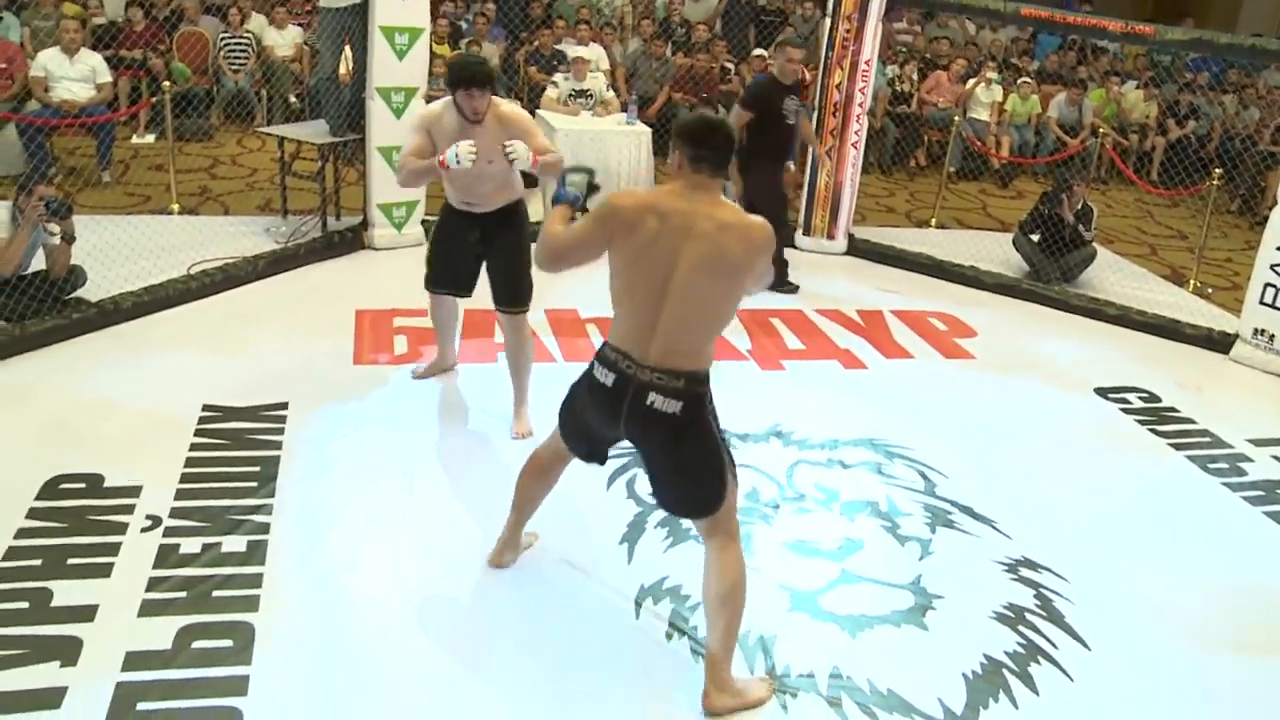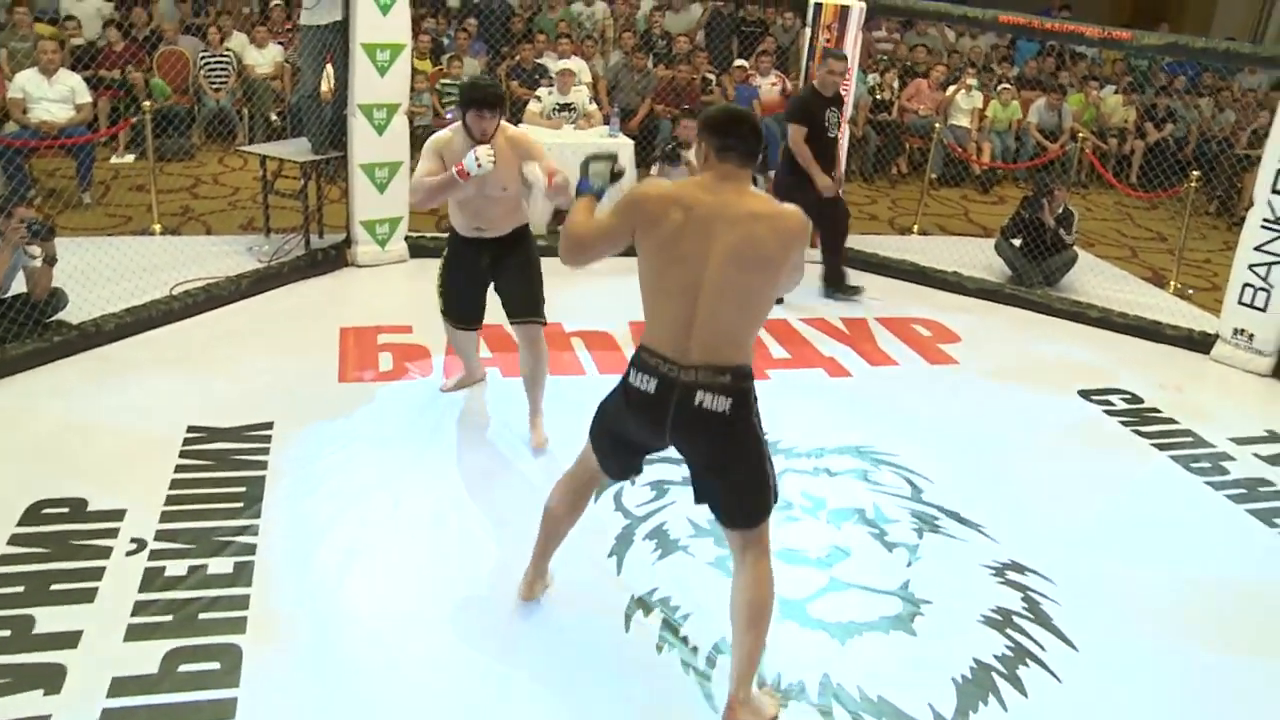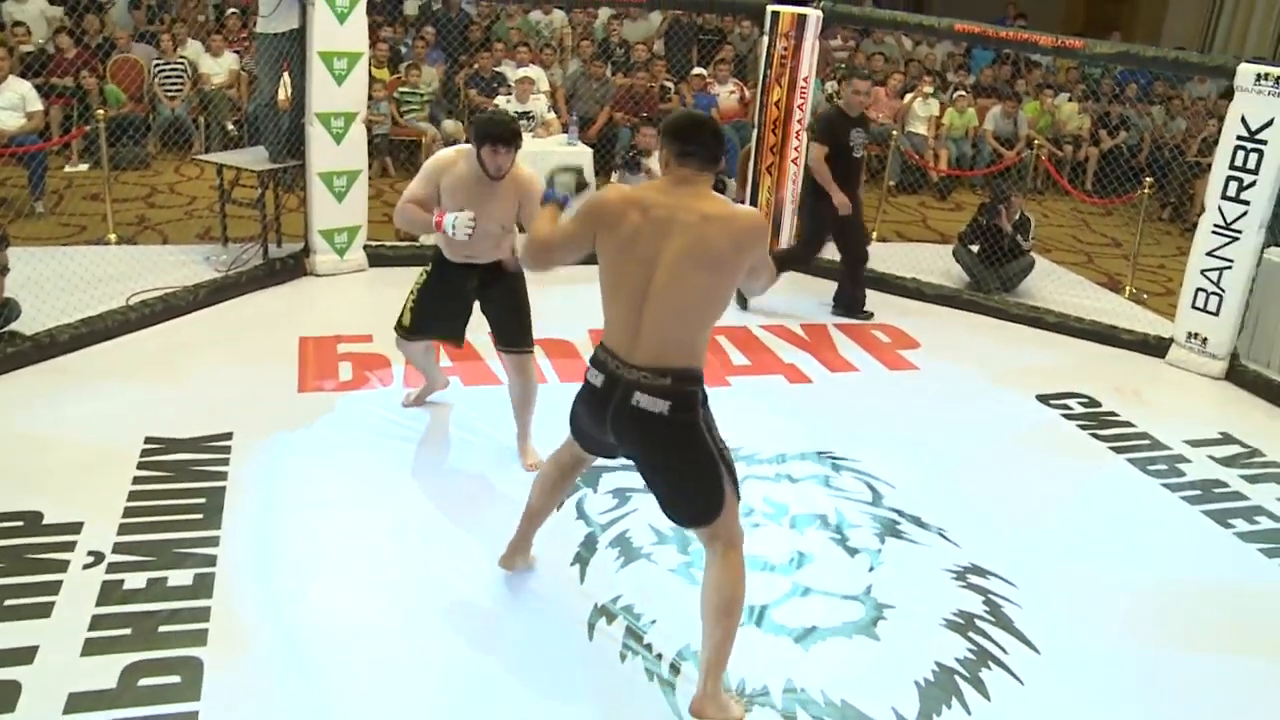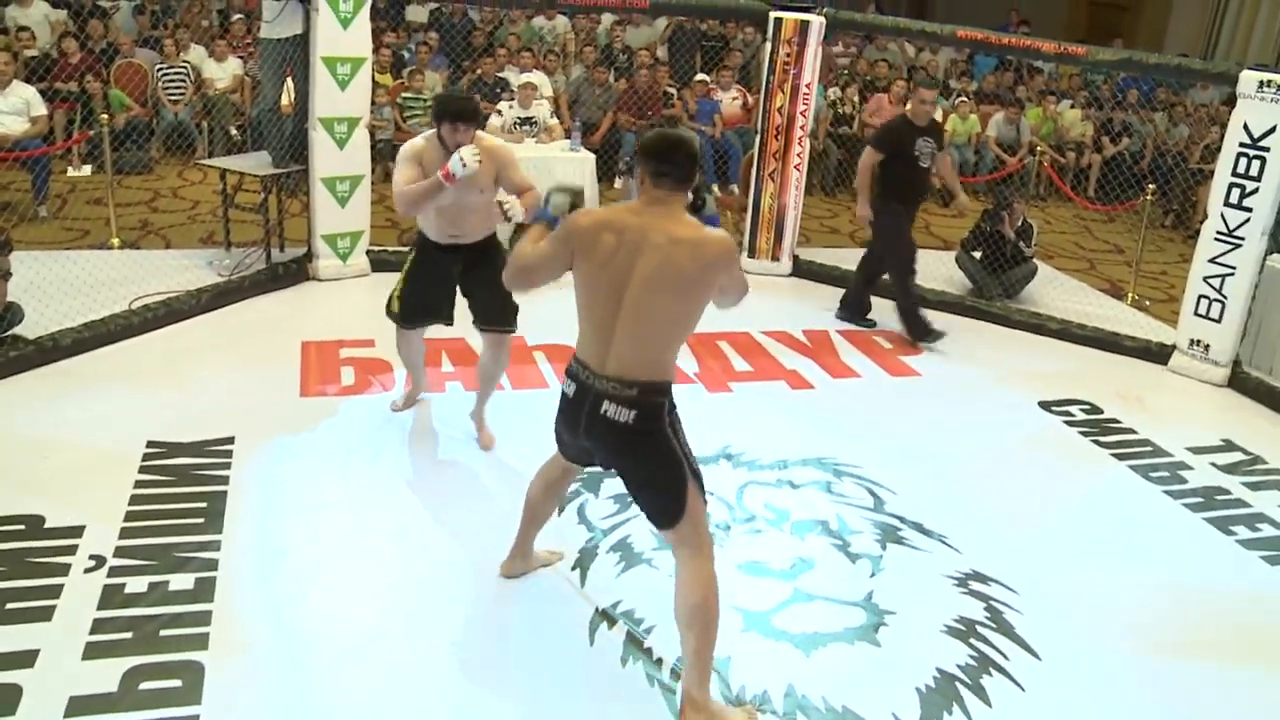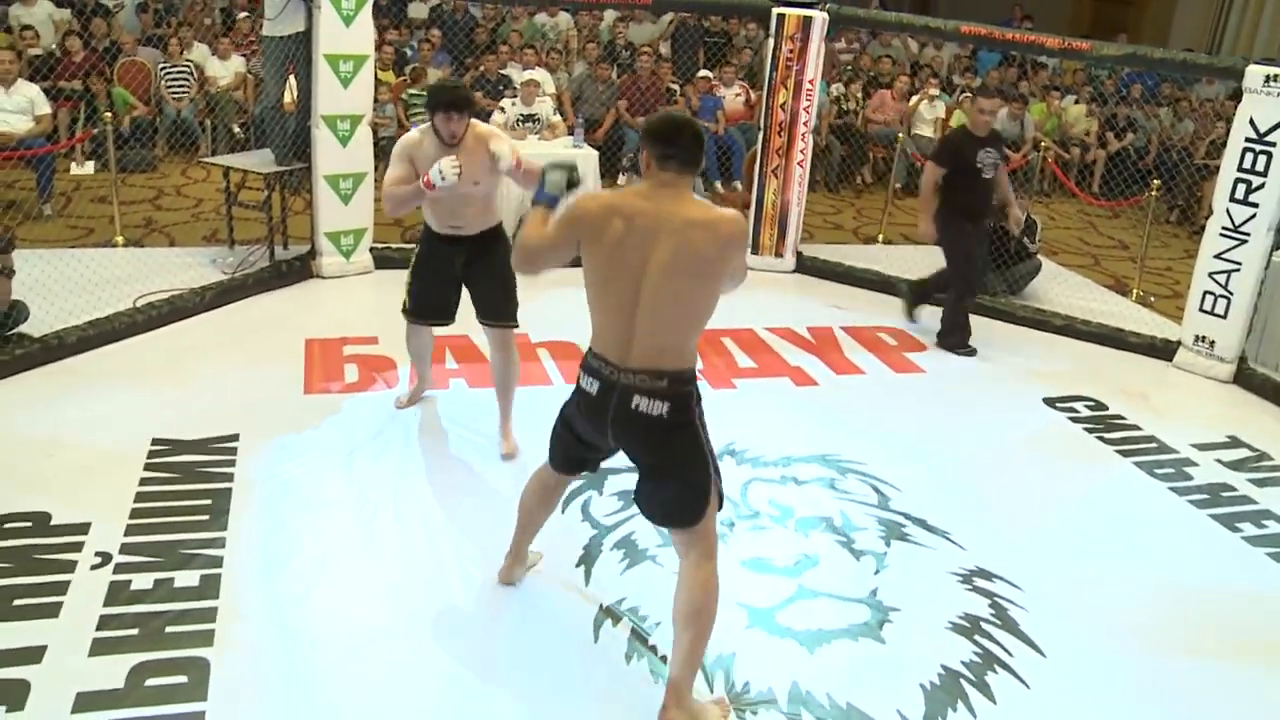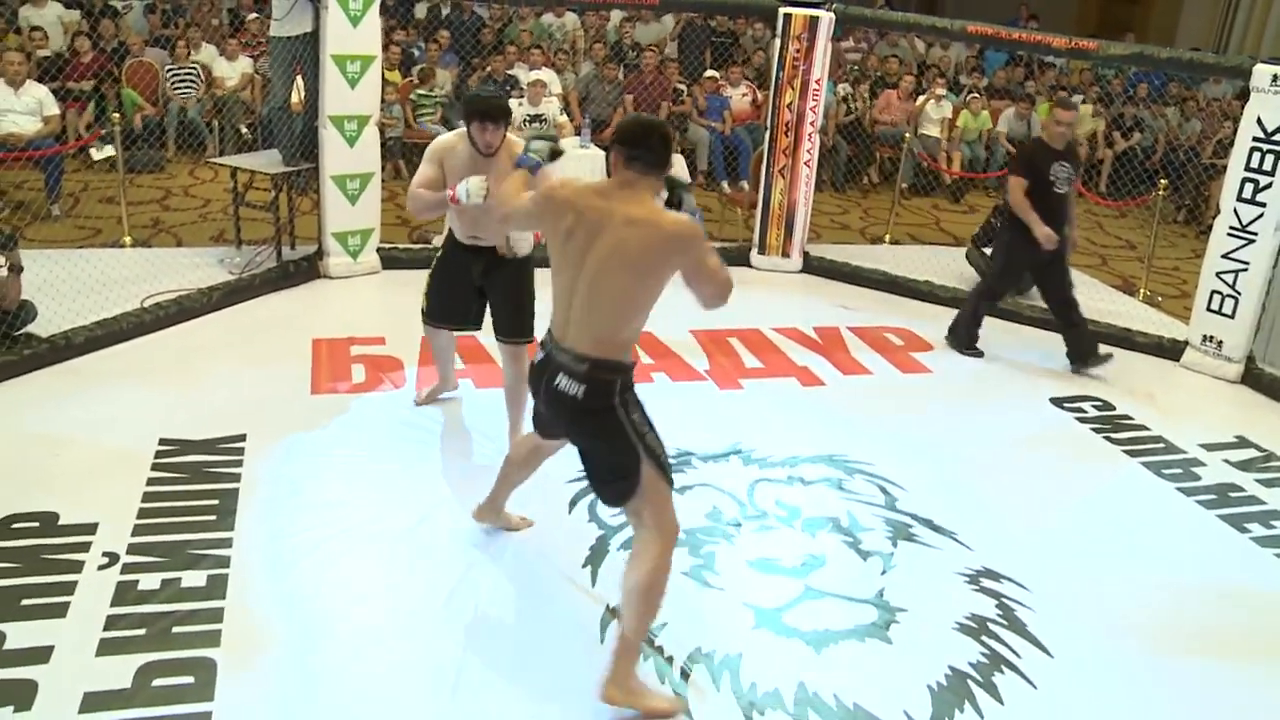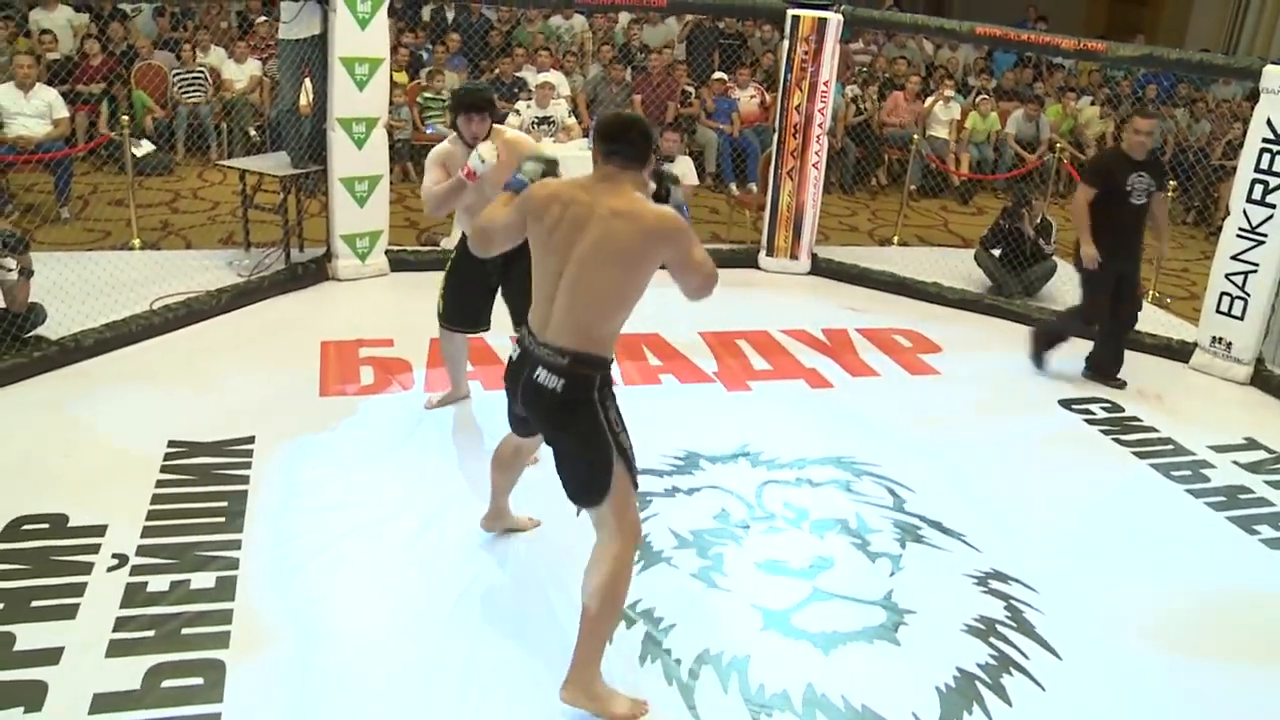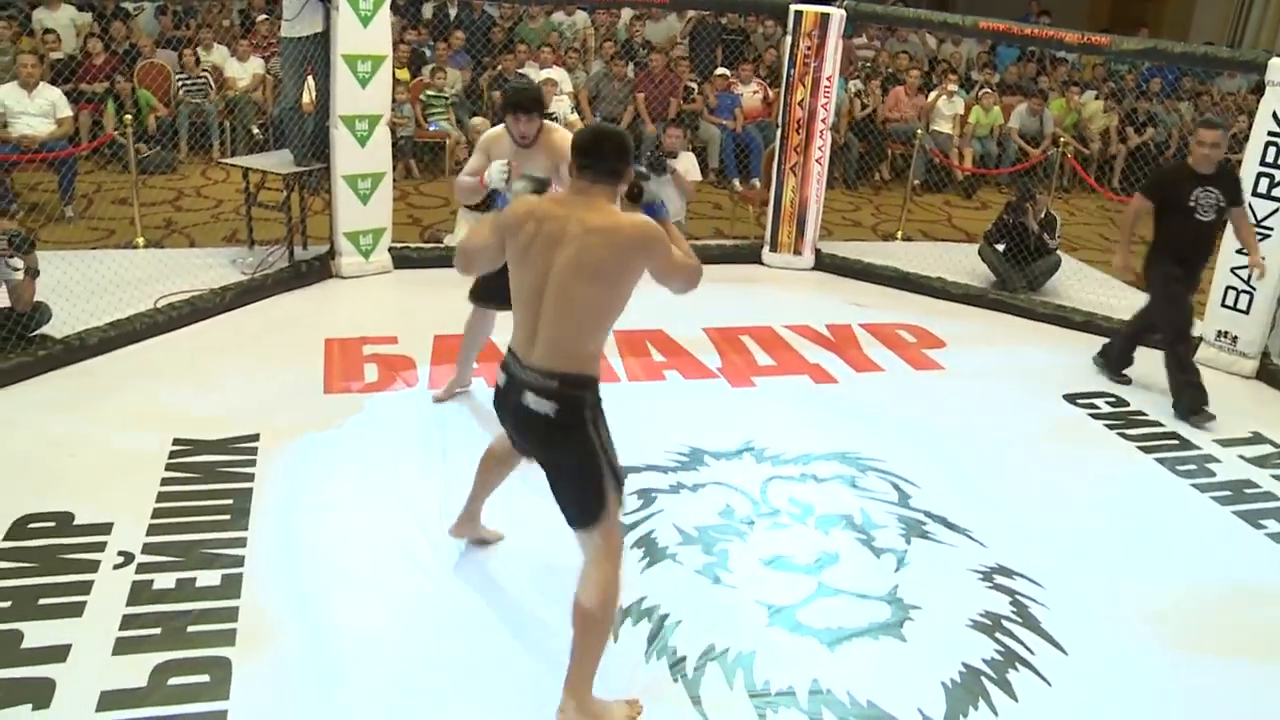
dt=0.3s
person 1, frame 1
left shoulder: (626, 208)
right shoulder: (755, 232)
left elbow: (548, 256)
left wrist: (564, 198)
left hip: (608, 381)
right hip: (678, 402)
left knee: (555, 448)
right knee: (723, 535)
left ankle: (507, 544)
person 1, frame 2
left shoulder: (653, 198)
right shoulder: (789, 223)
left elbow: (573, 251)
left wrist: (589, 189)
left hip: (646, 387)
right hip: (723, 403)
left knee: (585, 471)
right knee: (752, 549)
left ankle: (534, 576)
person 1, frame 3
left shoulder: (615, 203)
right shoulder: (744, 224)
left elbow: (536, 254)
right elbow: (760, 285)
left wrist: (552, 201)
left hip: (603, 384)
right hip: (671, 404)
left knee: (575, 450)
right knee: (724, 543)
left ankle: (517, 548)
person 1, frame 4
left shoulder: (588, 225)
right shoulder: (713, 247)
left elbow: (517, 276)
right elbow: (732, 297)
left wrist: (545, 217)
left hip: (579, 393)
right hip: (641, 412)
left knee: (563, 464)
right knee: (695, 552)
left ankle: (519, 555)
person 1, frame 5
left shoulder: (594, 209)
right shoulder: (728, 226)
left elbow: (525, 258)
left wrist: (547, 197)
left hip: (597, 390)
right hip: (667, 406)
left knee: (555, 472)
right knee: (699, 552)
left ankle: (515, 561)
person 1, frame 6
left shoulder: (564, 196)
right shoulder: (674, 229)
left elbow: (507, 205)
right elbow: (715, 295)
left wrist: (528, 163)
left hip: (550, 367)
right hip: (600, 389)
left knee: (547, 435)
right knee: (659, 530)
left ankle: (492, 508)
person 1, frame 7
left shoulder: (546, 195)
right shoulder: (661, 221)
left elbow: (483, 241)
right elbow: (700, 286)
left wrist: (517, 183)
left hip: (526, 365)
right hip: (580, 383)
left knee: (523, 436)
right knee: (621, 532)
left ankle: (497, 516)
person 1, frame 8
left shoulder: (523, 214)
right shoulder: (637, 232)
left elbow: (467, 261)
right elbow: (686, 279)
right wrist: (660, 215)
left hip: (512, 383)
right hip: (568, 402)
left knee: (514, 438)
right knee: (604, 550)
left ankle: (468, 521)
person 2, frame 1
left shoulder: (512, 116)
right shoulder: (430, 117)
left elbow: (553, 163)
right elbow: (404, 176)
left wrist: (532, 160)
right wrist: (444, 162)
left hip: (505, 219)
right hip: (456, 216)
left knee: (512, 317)
right knee: (440, 291)
left ankle: (520, 406)
right ankle: (446, 356)
person 2, frame 2
left shoulder: (521, 142)
right shoulder: (440, 143)
left elbow: (563, 189)
right elbow: (418, 199)
left wrist: (547, 184)
right wrist: (462, 171)
left hip: (513, 244)
right hip: (464, 245)
left knee: (530, 331)
right knee: (457, 324)
left ankle: (535, 417)
right ankle: (473, 370)
person 2, frame 3
left shoulder: (526, 182)
right shoulder: (444, 164)
right elbow: (401, 215)
right wrist: (442, 223)
left hip: (499, 271)
right hip: (448, 265)
left knee: (520, 358)
right knee: (409, 339)
left ankle: (524, 440)
right ankle: (435, 380)
person 2, frame 4
left shoulder: (496, 150)
right shoulder: (414, 151)
left elbow: (531, 193)
right elbow: (404, 207)
left wrist: (519, 207)
right wrist: (448, 174)
left hip: (483, 251)
right hip: (432, 250)
left knee: (499, 336)
right knee: (407, 326)
left ankle: (479, 412)
right ankle: (417, 385)
person 2, frame 5
left shoulder: (490, 139)
right shoulder: (411, 144)
left elbow: (537, 183)
right elbow: (390, 205)
left wrist: (515, 166)
right wrist: (428, 183)
left hip: (487, 242)
right hip: (437, 242)
left knee: (502, 334)
right knee: (417, 321)
left ankle: (505, 427)
right ankle: (422, 382)
person 2, frame 6
left shoulder: (522, 155)
right shoulder: (443, 148)
right elbow: (414, 205)
left wrist: (530, 233)
right wrist: (455, 196)
left hip: (508, 255)
right hip: (459, 249)
left knee: (514, 346)
right knee: (435, 324)
left ankle: (517, 431)
right ankle: (446, 379)
person 2, frame 7
left shoulder: (518, 144)
right shoulder: (442, 155)
right elbow: (432, 205)
right wrist: (468, 174)
left hip: (521, 246)
right hip: (474, 249)
right knee: (451, 327)
right ankle: (458, 387)
person 2, frame 8
left shoulder: (562, 143)
right shoulder: (492, 140)
right elbow: (462, 191)
right wrist: (486, 181)
right knee: (483, 307)
right ankle: (461, 377)
person 3, frame 1
left shoulder: (795, 86)
right shoulder: (761, 87)
left elbow: (799, 118)
right elbow: (736, 122)
left wrist: (815, 145)
right wrist: (735, 162)
left hip: (776, 163)
right hip: (757, 165)
left knee: (755, 215)
right knee: (775, 219)
right ankle: (775, 276)
person 3, frame 2
left shoulder: (837, 99)
right shoulder: (803, 100)
right elbow: (795, 141)
left wrist: (831, 172)
right wrist: (818, 176)
left hip: (823, 178)
right hip: (796, 180)
left knee: (838, 224)
left ankle: (835, 282)
person 3, frame 3
left shoulder: (863, 120)
right shoulder: (828, 120)
right elbow: (814, 159)
left wrist: (857, 187)
right wrist: (836, 193)
left hip: (847, 198)
right hip: (820, 198)
left knee: (856, 251)
right knee: (804, 251)
left ankle: (848, 303)
person 3, frame 4
left shoulder: (934, 129)
right shoulder: (893, 129)
left elbow: (941, 161)
right elbow: (866, 163)
left wrist: (958, 192)
right wrist: (862, 202)
left hip: (908, 206)
right hip: (888, 207)
left knee: (876, 259)
right knee: (903, 264)
left ankle: (850, 307)
right ankle: (916, 327)
person 3, frame 5
left shoulder: (996, 140)
right shoulder: (954, 141)
left elbow: (1000, 173)
right elbow: (929, 180)
left wrist: (1012, 206)
right wrist: (926, 220)
left hip: (979, 221)
right hip: (955, 223)
left knee: (964, 275)
right knee: (965, 280)
left ankle: (916, 291)
right ankle: (953, 338)
person 3, frame 6
left shoulder: (1072, 154)
right shoulder: (1029, 152)
right elbow: (1015, 194)
left wrist: (1071, 226)
right wrist: (1037, 227)
left hip: (1053, 237)
right hip: (1020, 236)
left knee: (1062, 296)
right knee: (993, 288)
left ankle: (1082, 353)
right ankle: (960, 336)
person 3, frame 7
left shoulder: (1156, 166)
right shoulder: (1104, 162)
left elbow: (1158, 203)
right elbow: (1080, 201)
left wrist: (1164, 241)
right wrist: (1086, 243)
left hip: (1127, 253)
right hip: (1098, 251)
left knee: (1128, 312)
right knee: (1096, 312)
left ankle: (1101, 367)
right ankle: (1046, 336)
person 3, frame 8
left shoulder: (1229, 180)
right shoulder: (1169, 175)
left elbow: (1239, 216)
right elbow: (1136, 209)
left wrist: (1253, 251)
right wrist: (1122, 251)
left hip: (1193, 268)
right hip: (1164, 265)
left knee: (1155, 318)
right knee: (1177, 333)
left ankle: (1110, 357)
right ankle: (1189, 404)
